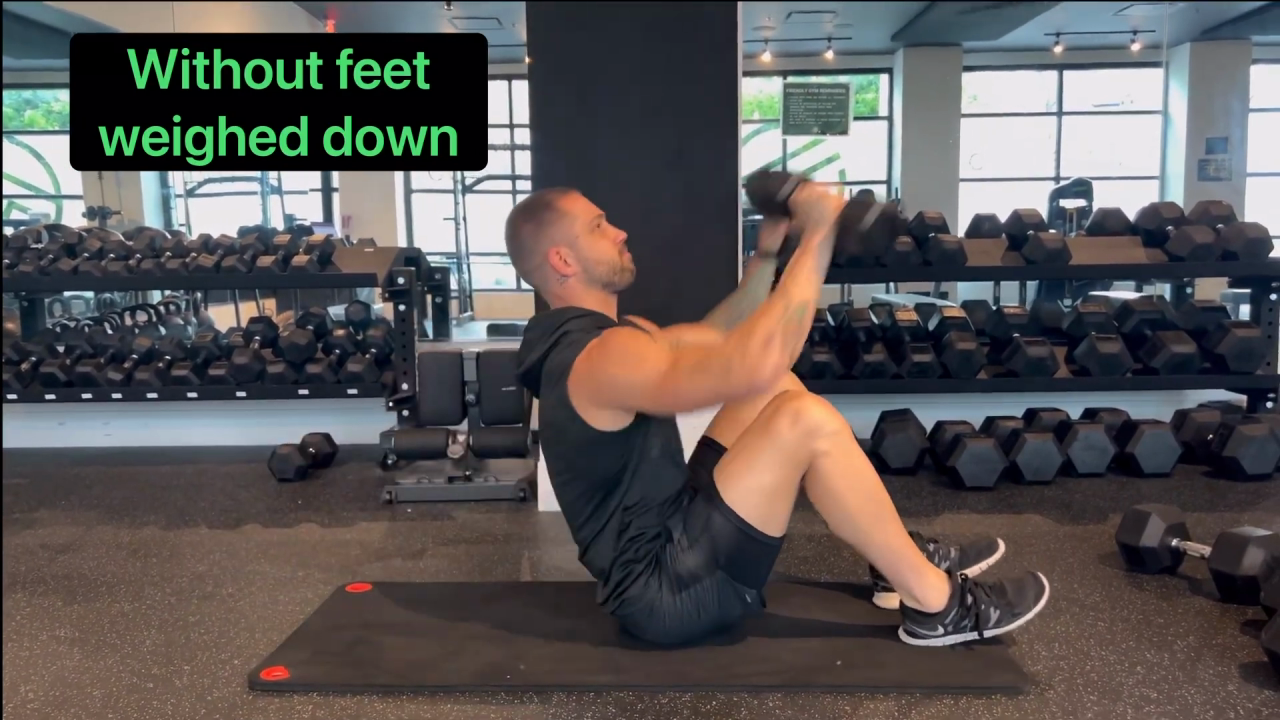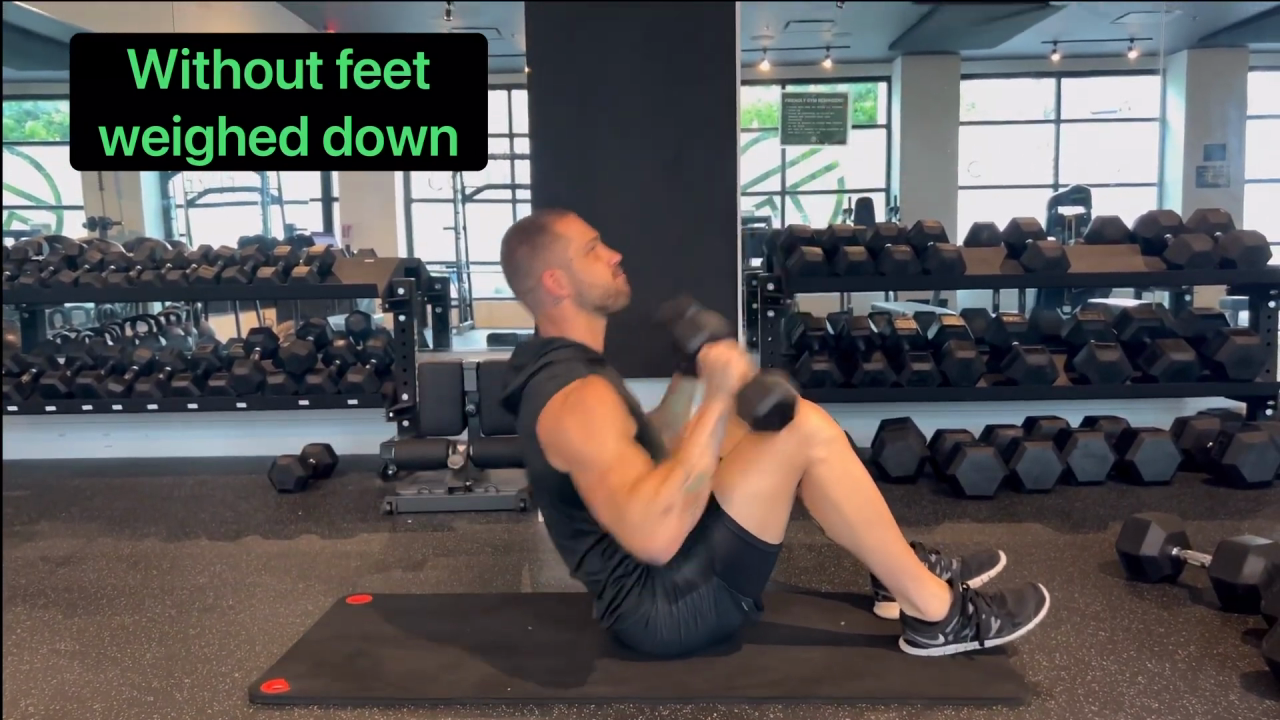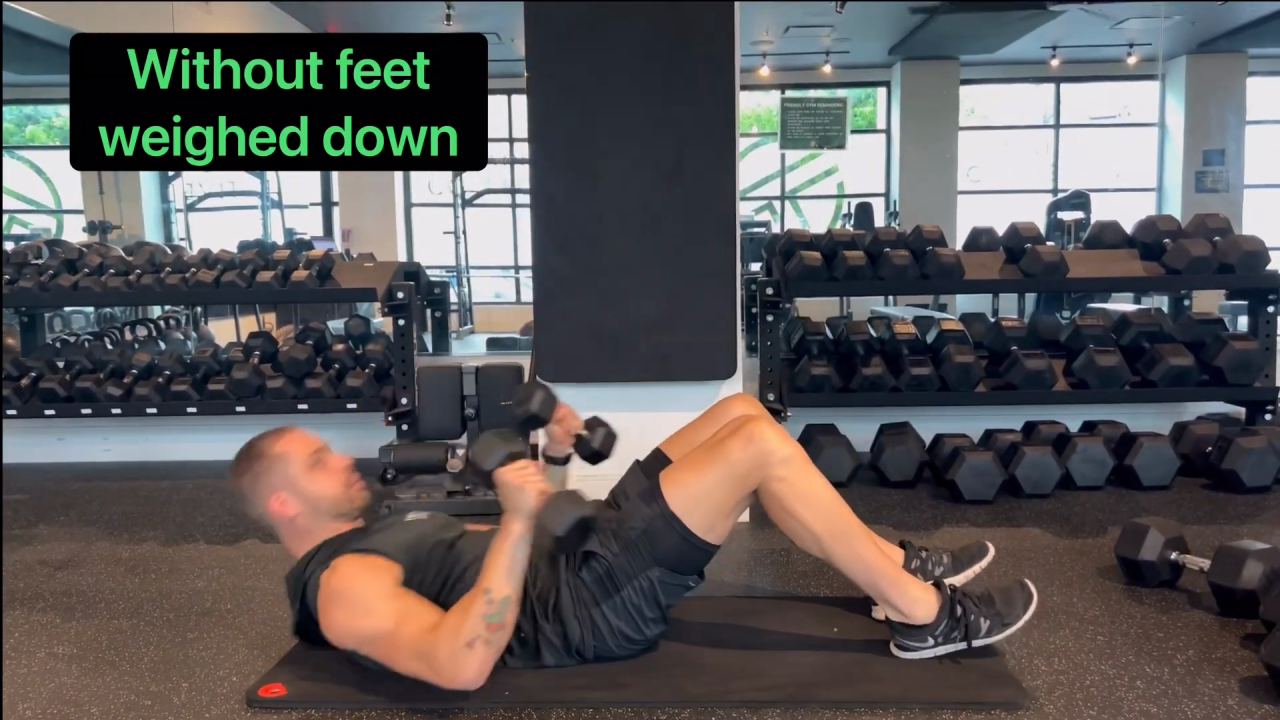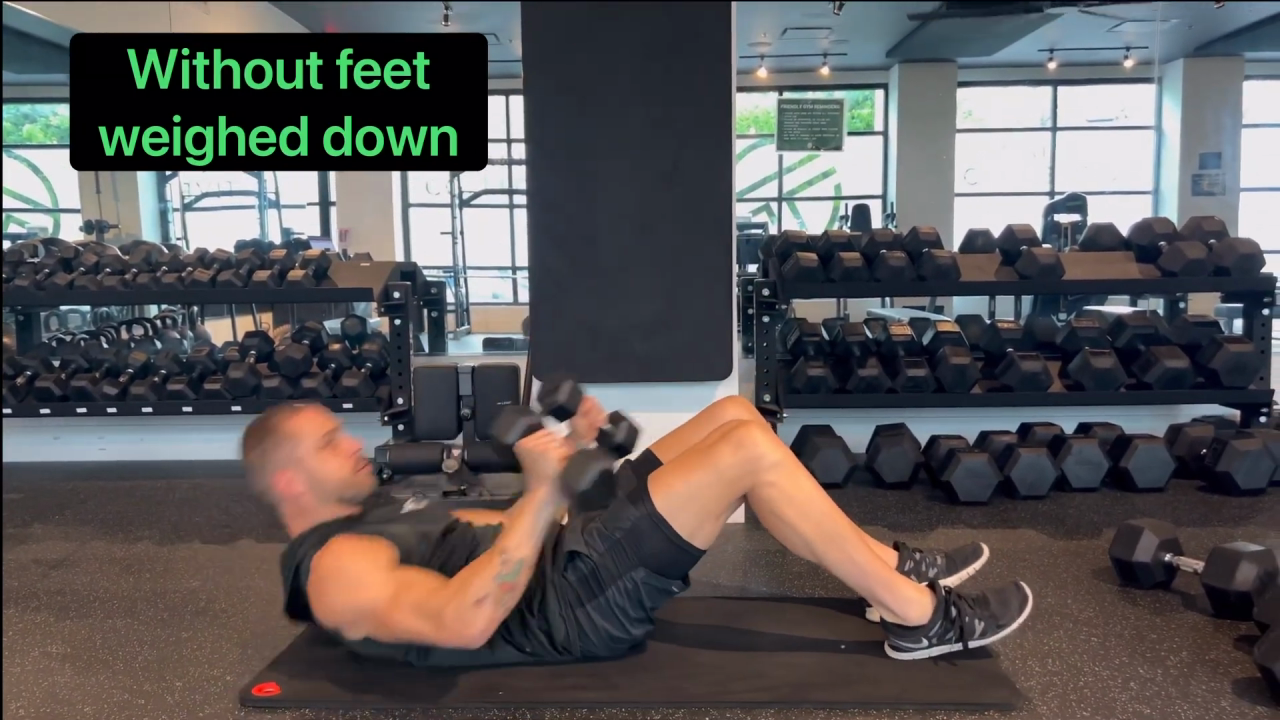
dt=0.5s
person 1, frame 1
left shoulder: (597, 331)
right shoulder: (602, 358)
left elbow: (717, 341)
right elbow: (755, 366)
left wrist: (768, 252)
right wrist: (818, 235)
left hip: (667, 542)
right hip: (661, 592)
left knee: (781, 396)
right knee: (806, 420)
left ankle: (904, 558)
right ankle: (939, 600)
person 1, frame 2
left shoulder: (569, 368)
right shoulder: (575, 399)
left elbow: (654, 443)
right elbow: (655, 533)
left wrist: (692, 376)
right wrist: (719, 396)
left hip: (663, 570)
right hip: (662, 606)
right knee: (805, 430)
left ankle: (903, 570)
right ankle: (937, 614)
person 1, frame 3
left shoulder: (377, 536)
right shoulder: (344, 586)
right elbow: (467, 664)
left wrist: (546, 461)
right wrist: (516, 520)
left hip: (590, 555)
right hip: (598, 604)
left knee: (740, 412)
right knee: (761, 445)
left ankle: (897, 565)
right ankle: (928, 615)
person 1, frame 4
left shoulder: (367, 526)
right shoulder: (337, 568)
right elbow: (468, 619)
left wrist: (569, 449)
right wrist: (542, 485)
left hip: (582, 552)
right hip: (586, 606)
left knee: (733, 414)
right knee: (746, 448)
left ankle: (892, 565)
right ankle: (921, 617)
